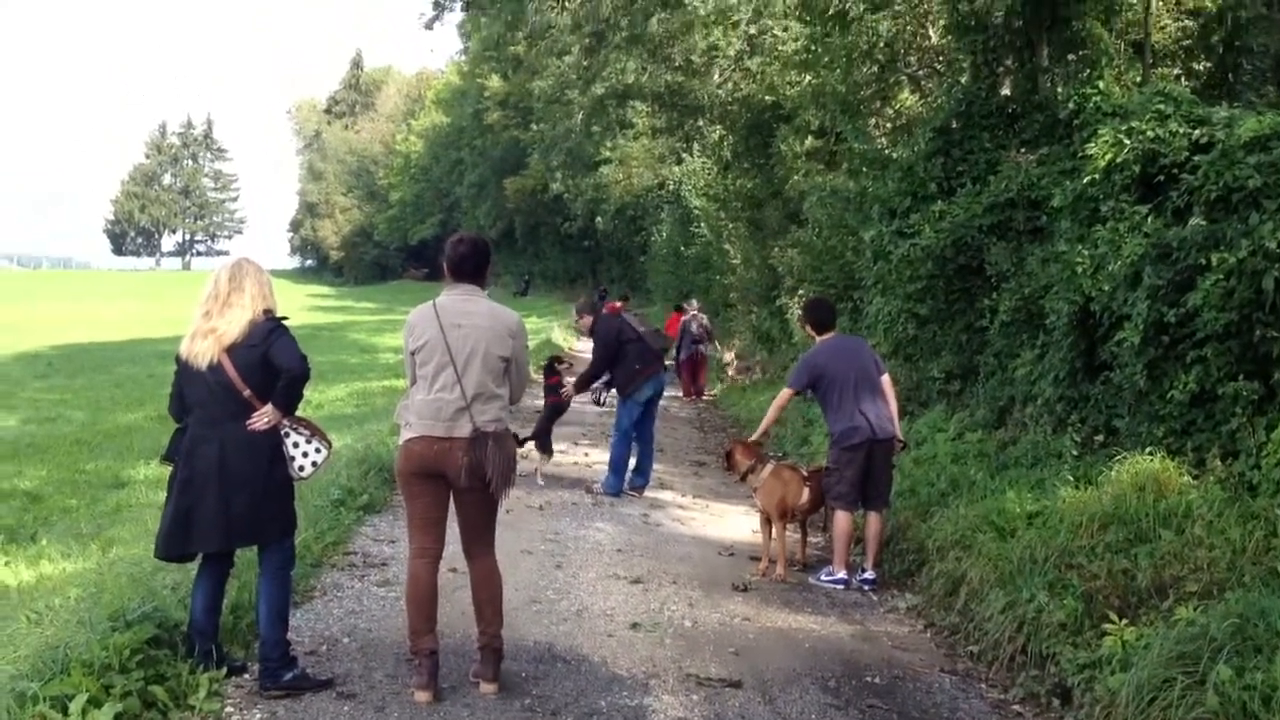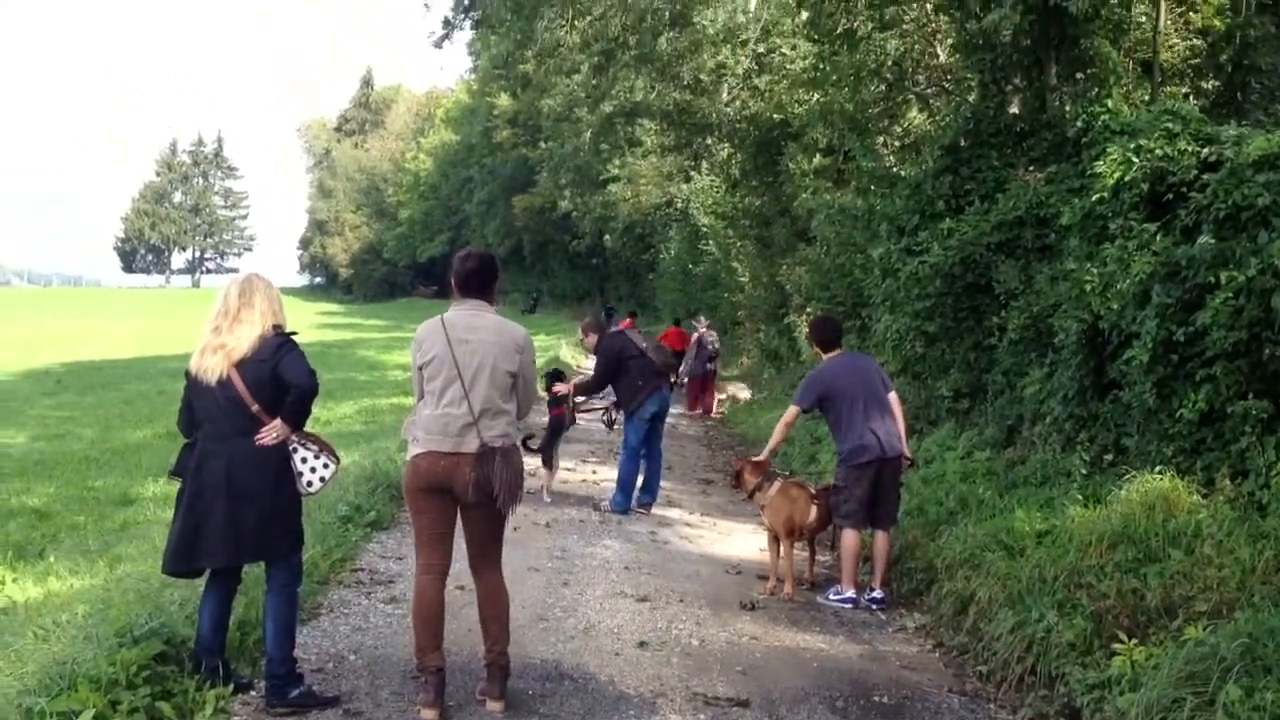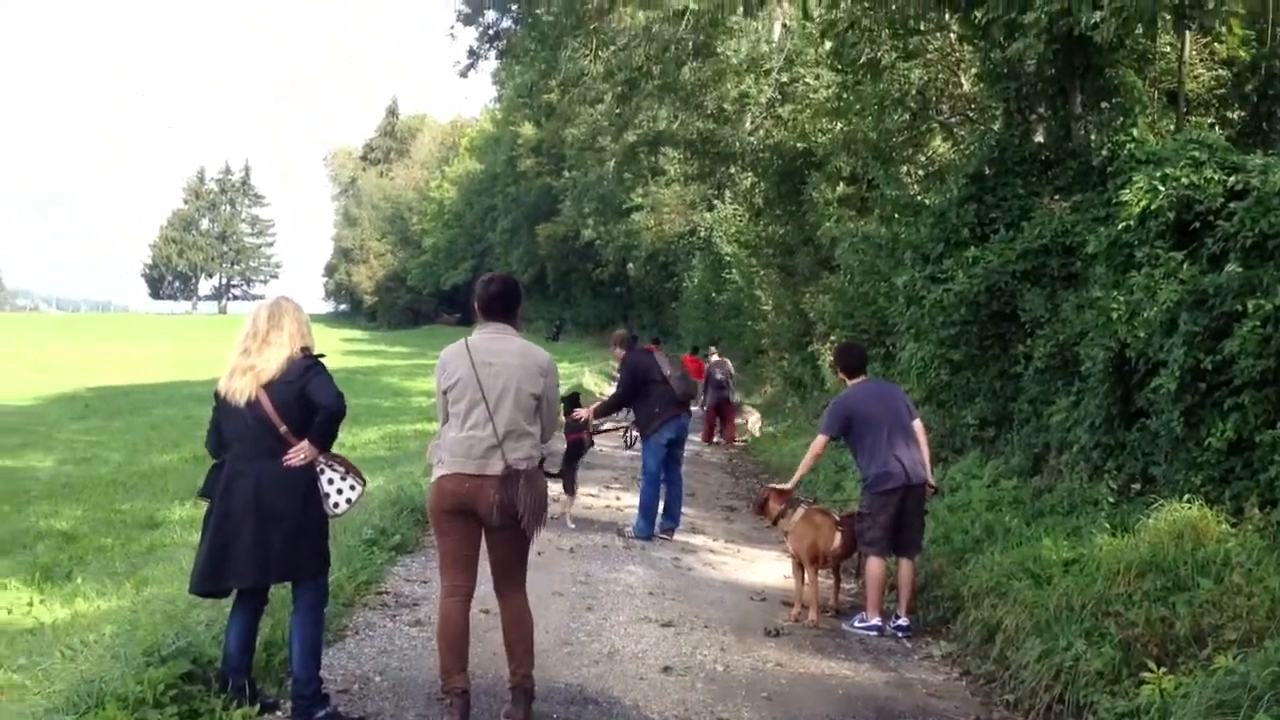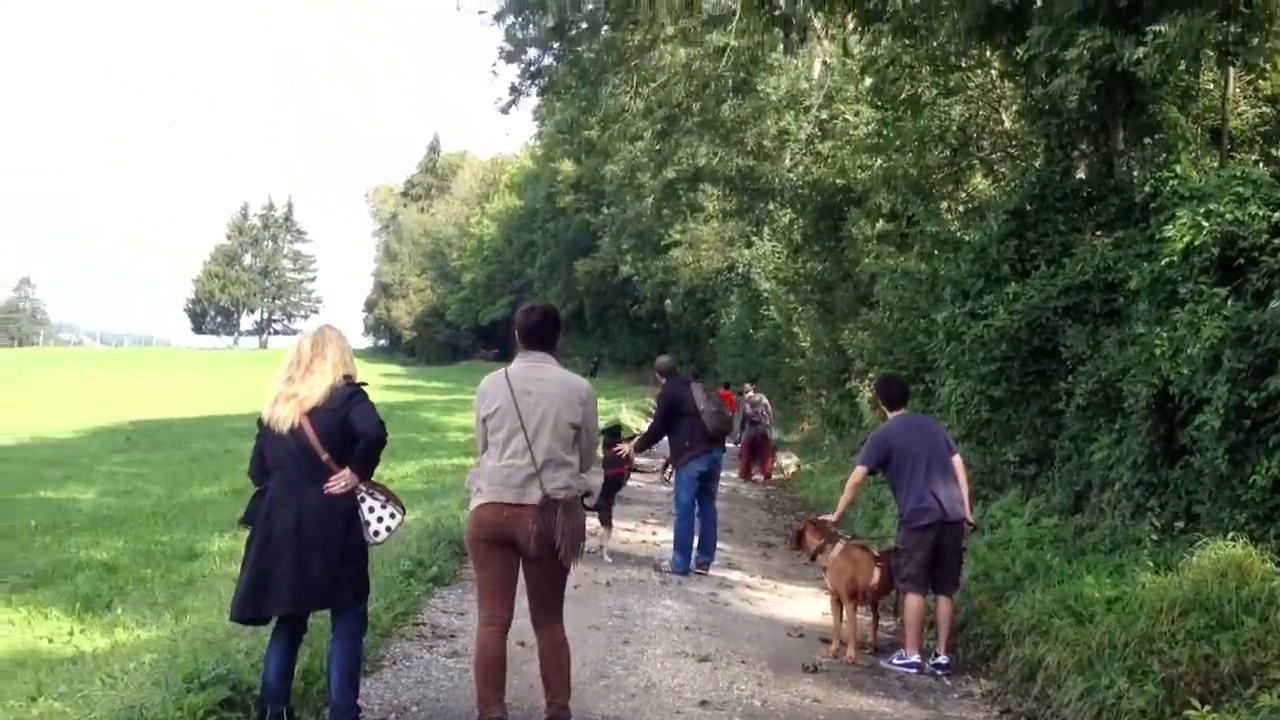
dt=0.4s
person 1, frame 1
left shoulder: (419, 318)
right shoulder: (508, 322)
left elbow: (412, 380)
right elbow: (517, 390)
left hip: (421, 442)
right hip: (481, 445)
left knee: (423, 553)
right knee: (481, 552)
left ankle: (424, 665)
right ankle: (489, 659)
person 1, frame 2
left shoulder: (427, 332)
right shoulder: (515, 337)
left elbow: (419, 396)
right elbow: (524, 405)
left hip: (429, 457)
right hip: (489, 461)
left knee: (430, 568)
right knee: (488, 568)
left ankle: (431, 681)
right ankle: (495, 677)
person 1, frame 3
left shoulder: (451, 356)
right shoulder: (539, 360)
left elbow: (443, 419)
right elbow: (548, 428)
left hip: (454, 478)
right hip: (513, 483)
left knee: (454, 590)
right knee: (512, 590)
person 1, frame 4
left shoulder: (491, 385)
right shoulder: (578, 389)
left elbow: (482, 448)
right elbow: (587, 458)
left hip: (493, 509)
left knee: (492, 620)
right knee: (549, 621)
person 2, frame 1
left shoulder: (194, 342)
right shoulder: (266, 331)
left elbow: (178, 408)
right elbow: (296, 368)
right wrist: (279, 408)
left hip: (204, 462)
right hip: (254, 462)
left knee: (215, 557)
right knee: (275, 560)
left ankle: (203, 654)
right ankle: (275, 668)
person 2, frame 2
left shoulder: (203, 357)
right shoulder: (275, 346)
left elbow: (187, 423)
right elbow: (305, 383)
right wrist: (288, 423)
left hip: (212, 478)
right hip: (262, 479)
left knee: (222, 573)
right knee: (282, 576)
left ankle: (209, 670)
right ankle: (282, 686)
person 2, frame 3
left shoulder: (232, 378)
right shoulder: (303, 369)
left elbow: (215, 444)
right elbow: (332, 406)
right wrist: (316, 445)
left hip: (240, 498)
right hip: (290, 498)
left knee: (249, 593)
right knee: (308, 596)
person 2, frame 4
left shoulder: (276, 406)
right shoulder: (346, 397)
left elbow: (258, 472)
right elbow: (374, 434)
right wrist: (357, 472)
left hip: (281, 526)
right hip: (331, 527)
left knee: (290, 621)
right knee: (348, 623)
person 3, frame 1
left shoulder: (812, 359)
right shoulder: (861, 345)
left elbow: (781, 402)
right elbow: (888, 386)
left wrist: (759, 434)
right wrist: (896, 428)
left hip: (850, 437)
right hip: (882, 433)
left knee: (843, 504)
right knee: (876, 505)
left ankle: (838, 572)
right ankle: (868, 571)
person 3, frame 2
left shoulder: (819, 377)
right shoulder: (868, 362)
left elbow: (787, 420)
right elbow: (895, 403)
left wrist: (765, 456)
right wrist: (904, 446)
left hip: (859, 454)
right hip: (890, 451)
left knee: (851, 523)
right knee: (882, 525)
left ankle: (847, 591)
right ankle: (877, 591)
person 3, frame 3
left shoulder: (843, 403)
right shoulder: (893, 389)
left elbow: (817, 448)
right elbow: (919, 431)
left wrist: (792, 483)
right wrist: (928, 473)
left hip: (882, 481)
right hip: (914, 478)
left knee: (875, 550)
right knee: (907, 552)
left ankle: (872, 618)
right ankle: (902, 618)
person 3, frame 4
left shoulder: (883, 435)
right shoulder: (933, 424)
left elbow: (856, 480)
right elbow: (959, 467)
left wrist: (837, 514)
right wrist: (966, 509)
left hip: (919, 517)
right hip: (952, 515)
left knee: (913, 587)
right knee: (945, 589)
left ankle: (911, 655)
right ankle: (942, 655)
person 4, frame 1
left shoulder: (603, 329)
right shoulder: (613, 322)
left elbow: (598, 366)
left wrist: (576, 387)
right wrist: (610, 383)
left hip: (638, 382)
right hip: (655, 376)
left knee: (622, 434)
right knee: (644, 434)
left ankle: (612, 486)
right ankle: (638, 483)
person 4, frame 2
left shoulder: (607, 346)
right shoulder: (619, 340)
left elbow: (598, 382)
left wrist: (571, 389)
left hip: (644, 397)
right hip: (661, 391)
left knee: (631, 451)
right knee: (652, 450)
left ankle: (620, 503)
right ankle: (646, 501)
person 4, frame 3
left shoulder: (631, 362)
right shoulder: (649, 358)
left elbow: (621, 398)
left wrist: (593, 412)
right wrist: (637, 418)
left hip: (661, 423)
right hip: (680, 417)
left knee: (650, 477)
right knee: (673, 474)
left ankle: (643, 529)
right ankle: (668, 527)
person 4, frame 4
left shoulder: (668, 392)
right shoulder: (695, 388)
left elbow: (658, 428)
left wrist: (635, 446)
left hip: (692, 456)
right hip: (714, 451)
left knee: (684, 510)
right knee: (707, 508)
left ankle: (680, 563)
right ankle: (703, 561)
